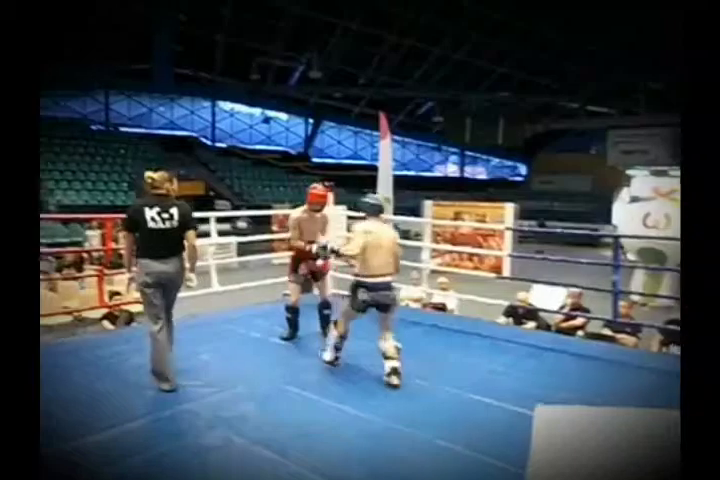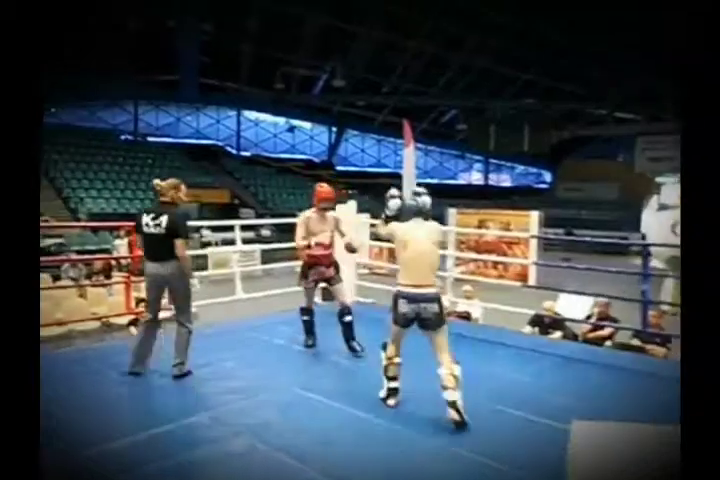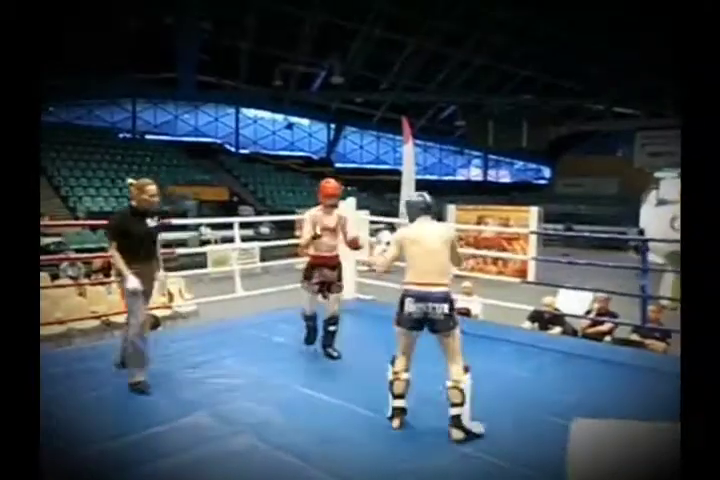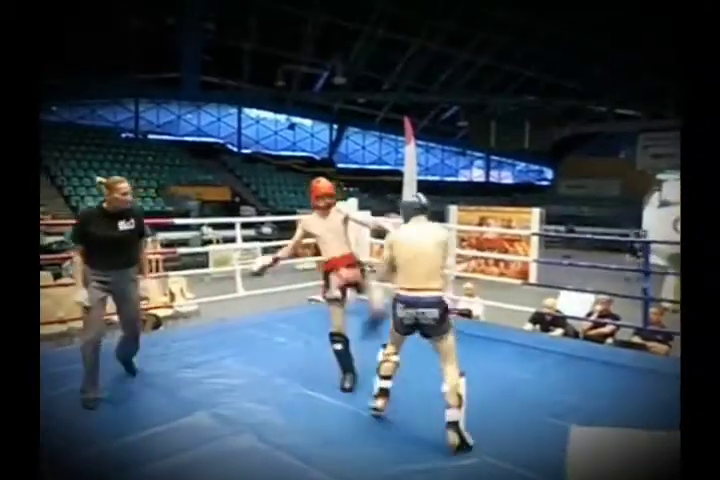
dt=0.4s
person 1, frame 1
left shoulder: (361, 227)
right shoulder: (392, 232)
left elbow: (354, 251)
right elbow: (396, 267)
left wrist: (336, 249)
left hip: (364, 286)
right hip: (386, 287)
left knee: (344, 320)
right knee: (387, 331)
left ankle: (332, 354)
right ankle: (394, 372)
person 1, frame 2
left shoulder: (397, 229)
right shoulder: (436, 229)
left elbow: (380, 230)
left wrist: (390, 212)
right wrist: (426, 211)
left hip: (405, 297)
right hip: (430, 298)
left knee: (392, 345)
right knee: (444, 356)
left ankle: (391, 392)
right ankle: (454, 407)
person 1, frame 3
left shoulder: (403, 233)
right shoulder: (447, 230)
left elbow: (382, 266)
right elbow: (457, 263)
left wrist: (375, 258)
left hip: (412, 298)
right hip: (440, 300)
left knee: (402, 359)
right knee: (456, 363)
left ankle: (397, 413)
right ankle: (459, 422)
person 1, frame 4
left shoulder: (395, 235)
right shoulder: (441, 234)
left elbow: (384, 275)
left hip: (404, 303)
right hip: (433, 304)
left knee: (392, 347)
right knee: (450, 368)
left ankle: (381, 397)
right ankle: (455, 429)
person 2, frame 1
left shoulder: (137, 209)
right shoulder: (182, 208)
left elbow: (129, 244)
right elbow: (192, 244)
left wrist: (129, 270)
right wrist: (191, 270)
left hip: (147, 268)
right hip: (174, 267)
left knee: (157, 322)
right knee: (166, 316)
left ankle: (166, 378)
right ankle: (163, 367)
person 2, frame 2
left shoulder: (144, 215)
right shoulder: (176, 217)
left elbow: (142, 244)
right elbow: (181, 252)
right wrist: (190, 275)
left hip: (152, 269)
right hip: (174, 270)
left knee: (151, 318)
right knee: (183, 319)
left ankle: (137, 365)
right ankle: (179, 366)
person 2, frame 3
left shoulder: (153, 214)
right shoulder: (122, 217)
right elbow: (112, 251)
left wrist: (159, 268)
right wrist: (128, 276)
left hip: (148, 270)
right hip: (132, 272)
left knee: (136, 317)
right knee: (138, 320)
left ankle: (126, 357)
right ankle: (137, 377)
person 2, frame 4
left shoulder: (134, 215)
right shoulder: (88, 217)
left elbow: (140, 248)
right elbow: (79, 254)
left wrist: (145, 277)
right wrist: (80, 287)
left hip: (126, 277)
right hip: (96, 278)
left knee: (133, 329)
right knee: (92, 335)
left ankle: (125, 356)
right ankle: (89, 391)
person 3, frame 1
left shoulder: (323, 216)
right shoulder: (296, 216)
left elbow: (324, 238)
right elbow: (294, 242)
right wrist: (313, 248)
left hip: (316, 258)
right hip: (300, 259)
left knee: (325, 296)
right knee: (293, 299)
left ankle: (326, 327)
right ankle: (292, 329)
person 3, frame 2
left shoulder: (333, 218)
right shoulder: (305, 218)
left elbow: (342, 235)
right elbow: (298, 243)
left wrist: (348, 242)
right wrist: (314, 241)
left hip: (330, 262)
right hip: (312, 263)
left knee: (343, 302)
right knee: (308, 302)
left ankle: (351, 340)
right ankle: (310, 335)
person 3, frame 3
left shoulder: (341, 217)
right shoulder: (311, 216)
left elbow: (348, 240)
right elbow: (303, 243)
left wrist: (354, 243)
right wrist: (319, 232)
left hip: (334, 265)
right hip: (316, 265)
left knee: (334, 310)
right knee: (309, 310)
left ankle: (328, 345)
right ankle: (311, 332)
person 3, frame 4
left shoulder: (340, 213)
right shoulder: (307, 222)
left elbow: (363, 221)
right elbow: (292, 246)
left wrist: (379, 226)
right wrist: (273, 259)
left hip: (350, 262)
right hip: (332, 270)
right knee: (338, 326)
right ankle: (348, 372)
